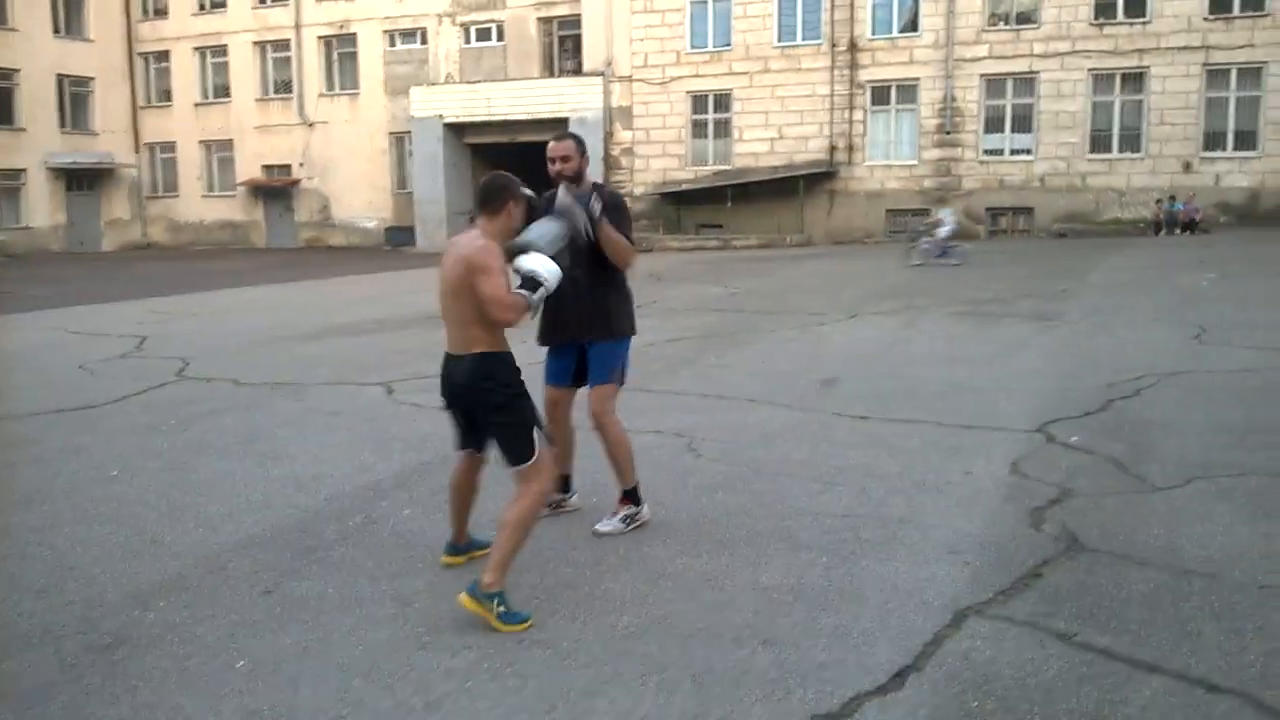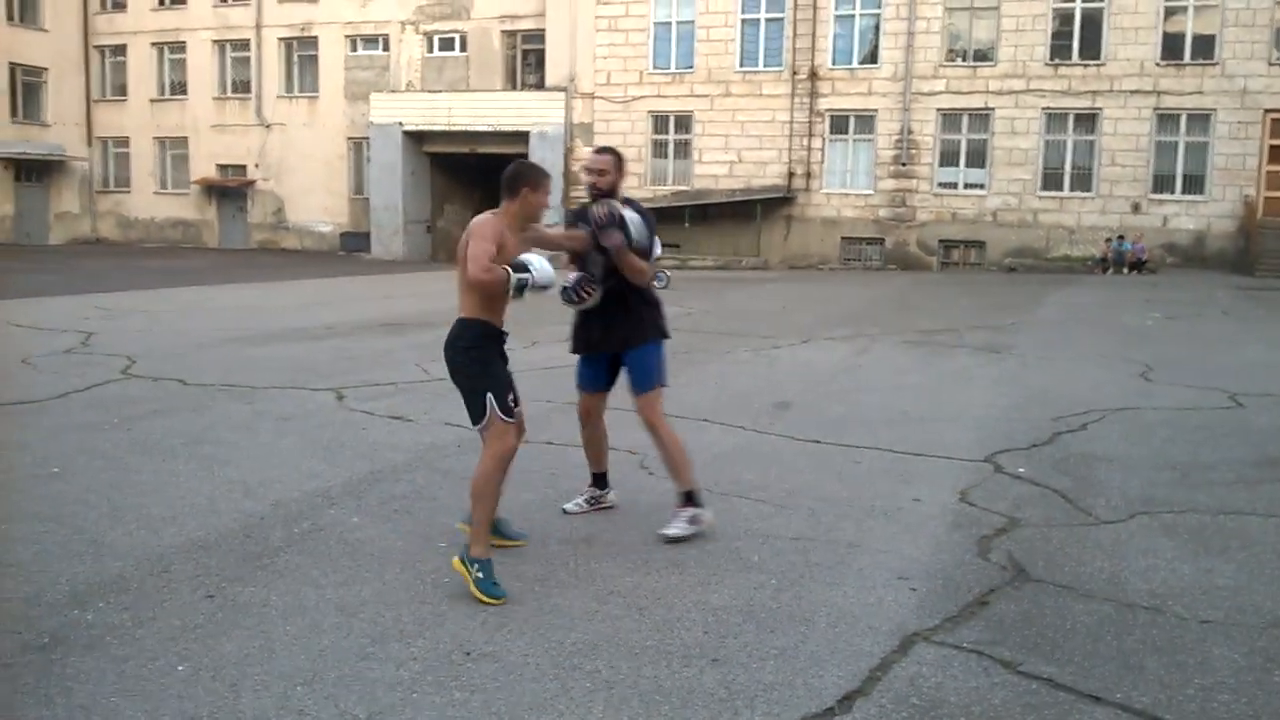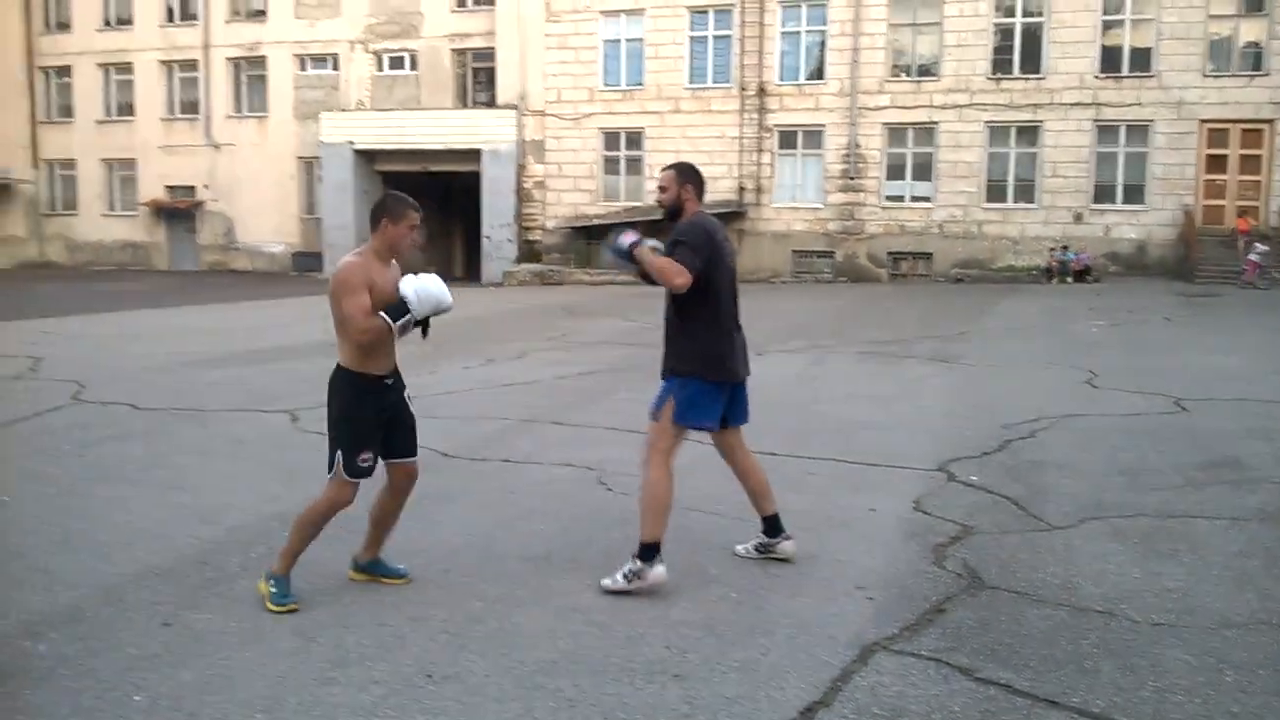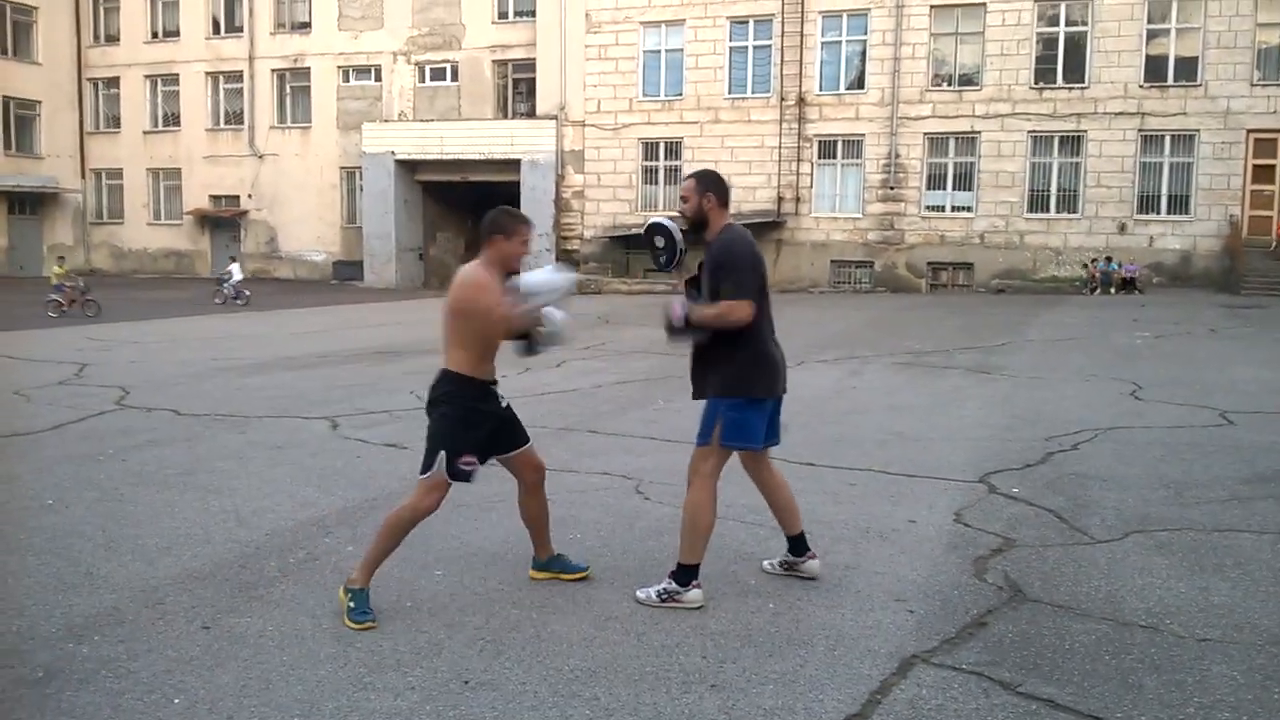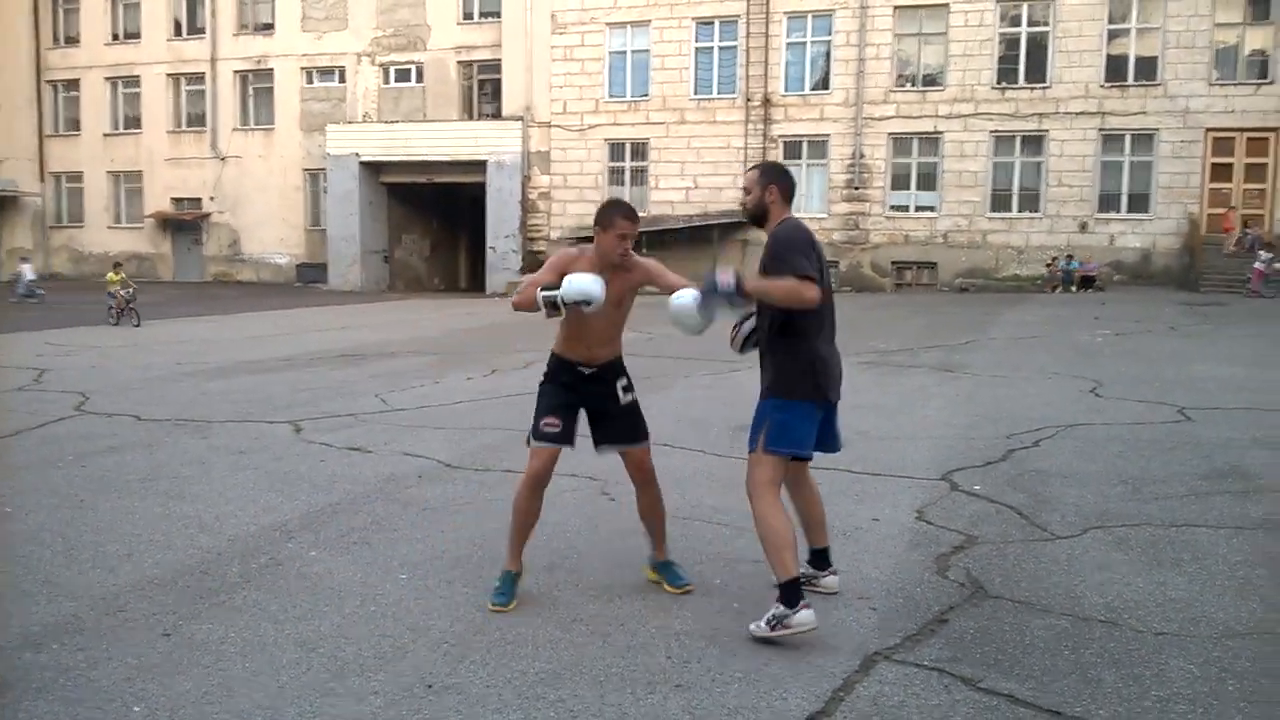
dt=1s
person 1, frame 1
left shoulder: (459, 245)
right shoulder: (486, 252)
right elbow: (505, 313)
left wrist: (515, 288)
right wrist: (532, 294)
left hip: (455, 370)
right hip: (491, 372)
left knee: (471, 454)
right knee: (537, 480)
left ankle: (459, 542)
right ankle: (488, 588)
person 1, frame 2
left shoulder: (511, 231)
right shoulder: (488, 226)
left elbow: (542, 251)
right elbow: (478, 275)
right wrist: (520, 276)
left hip: (482, 341)
right hip: (474, 342)
left knee: (510, 433)
right knee: (500, 441)
left ankle: (486, 521)
right ankle: (476, 555)
person 1, frame 3
left shoulder: (390, 267)
right shoulder: (352, 270)
right elbow: (362, 332)
left wrist: (416, 311)
right wrist: (405, 309)
left hip: (390, 383)
right hip: (355, 388)
left knee: (405, 475)
right knee: (340, 494)
left ankle: (368, 558)
right ankle: (278, 573)
person 1, frame 4
left shoulder: (488, 277)
right shoulder: (480, 279)
left elbow: (506, 325)
right elbow: (506, 323)
left wrist: (532, 323)
right wrist: (537, 310)
left hip: (484, 392)
right hip: (457, 397)
left knee: (533, 469)
right knee: (426, 500)
left ankle: (544, 558)
right ankle: (357, 584)
person 1, frame 5
left shoulder: (639, 268)
right shoulder: (568, 260)
left elbow: (682, 287)
right elbow: (519, 299)
right wrist: (559, 299)
left hip: (609, 375)
right hip: (563, 375)
left knee: (643, 470)
right knee: (537, 473)
left ankle: (660, 560)
right ankle: (512, 570)
person 2, frame 1
left shoulder: (607, 201)
right shoulder: (547, 205)
left elbow: (625, 260)
left wrist: (597, 216)
left hip: (606, 324)
right hip: (563, 325)
left knee: (601, 411)
right knee: (554, 405)
left ankle: (632, 502)
right ankle: (562, 491)
person 2, frame 2
left shoulder: (635, 218)
right shoulder: (578, 217)
left elbow: (643, 276)
left wrist: (619, 249)
left hip: (638, 330)
right hip: (595, 330)
left knee: (651, 416)
right knee: (587, 410)
left ankle: (692, 505)
right ankle: (600, 488)
person 2, frame 3
left shoulder: (691, 228)
right shoulder: (712, 230)
left elbow: (679, 280)
left wrist: (639, 249)
right wrist: (650, 256)
left hip: (698, 362)
right hip: (726, 357)
left knee: (657, 451)
right knee: (732, 444)
left ankle: (647, 562)
right ankle: (776, 536)
person 2, frame 4
left shoulder: (729, 246)
right shoulder: (730, 242)
left elbow: (739, 313)
right elbow: (720, 302)
left wrist: (689, 314)
left hip: (742, 377)
right hip: (758, 371)
left knee: (702, 472)
right knee: (757, 461)
left ankle: (684, 582)
right ankle: (800, 553)
person 2, frame 5
left shoulder: (787, 238)
right shoulder: (793, 237)
left elbow: (807, 295)
left wrist: (743, 284)
right wrist: (762, 323)
left hip: (795, 381)
right hip: (813, 374)
left knee: (762, 483)
right knee: (795, 472)
left ankle: (791, 603)
right ankle: (821, 567)
